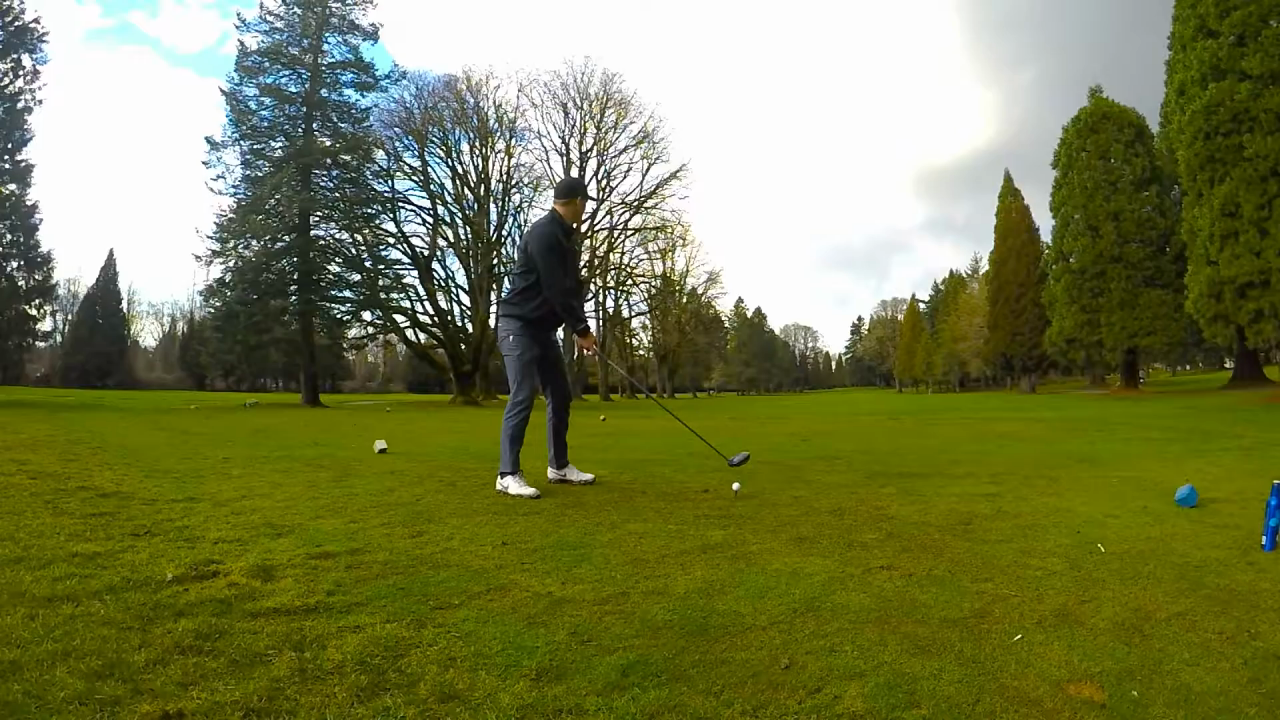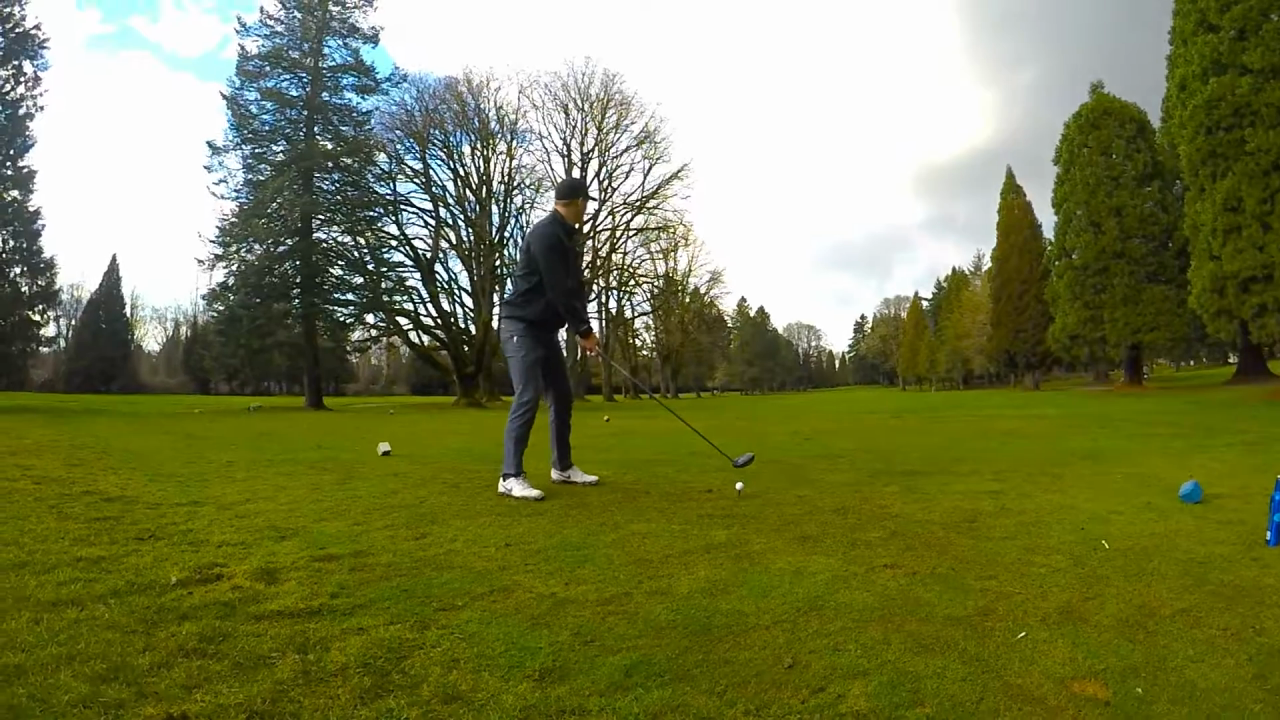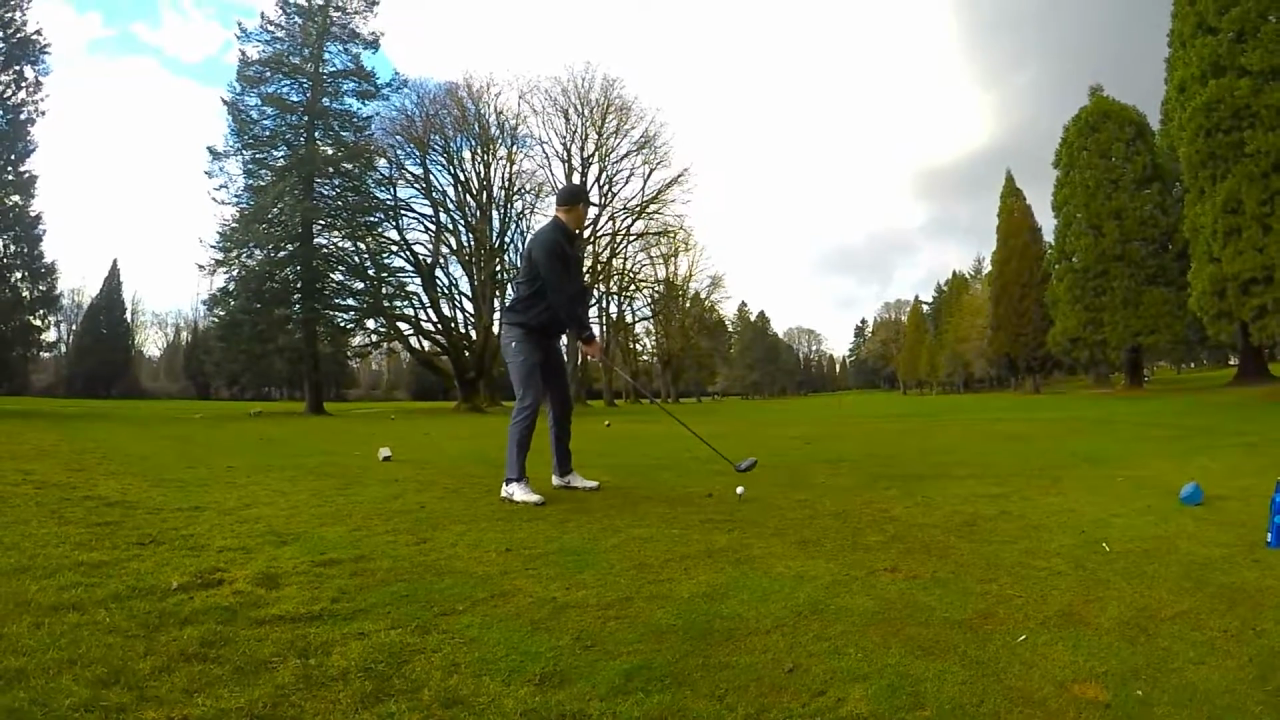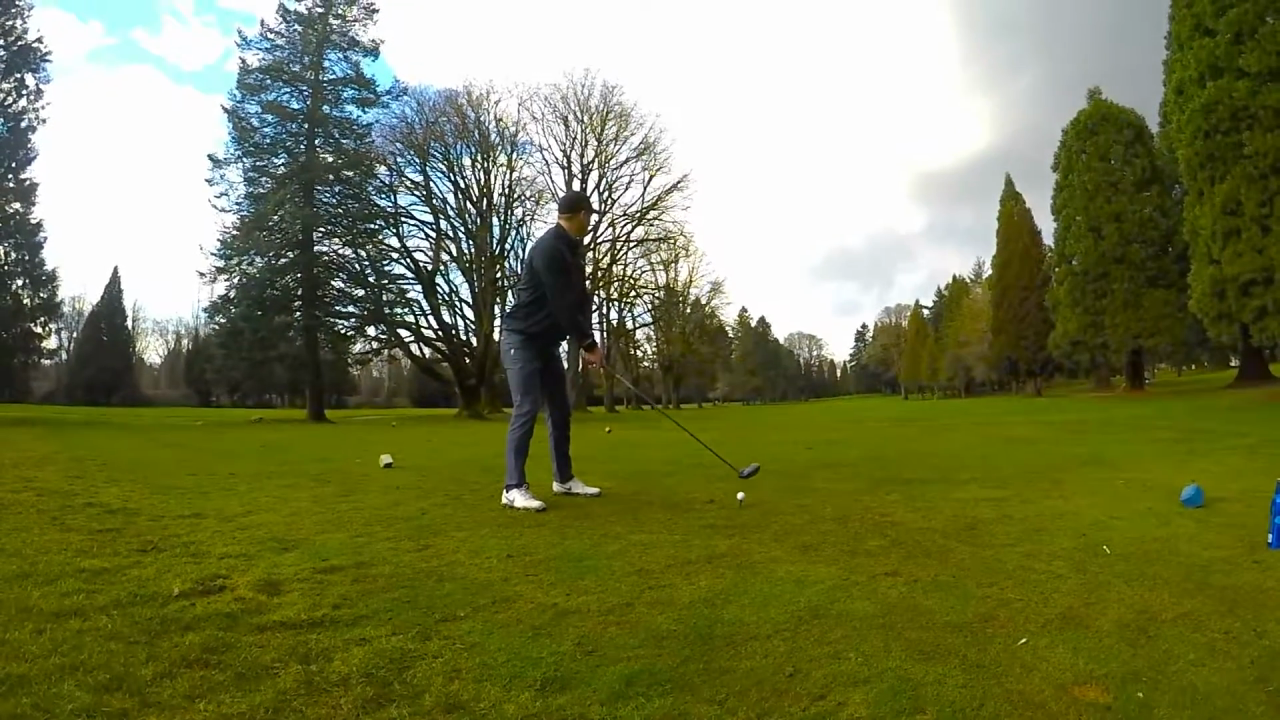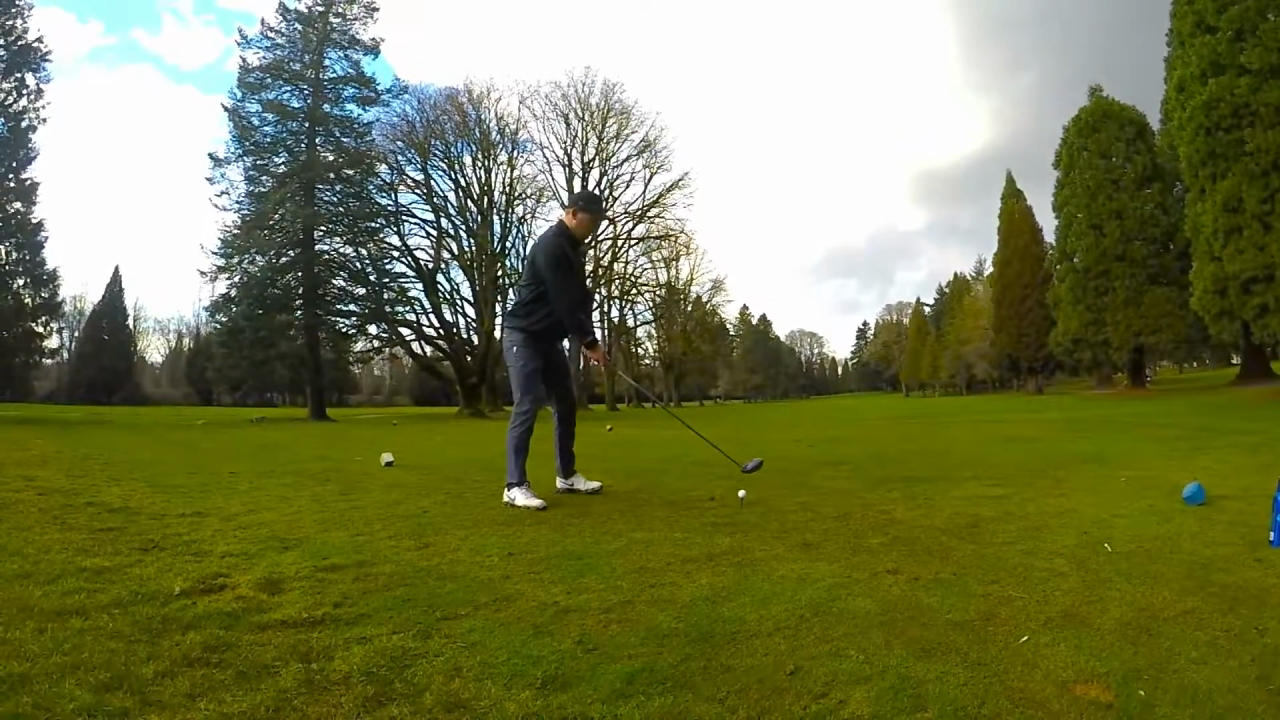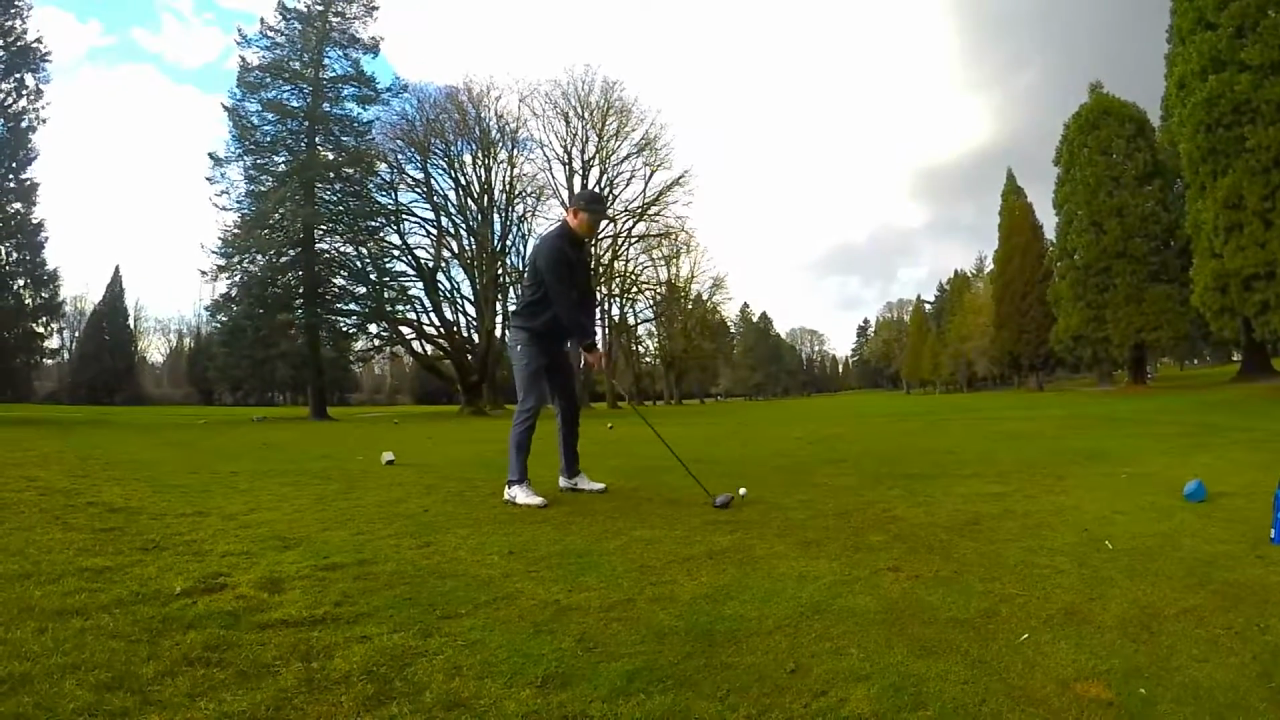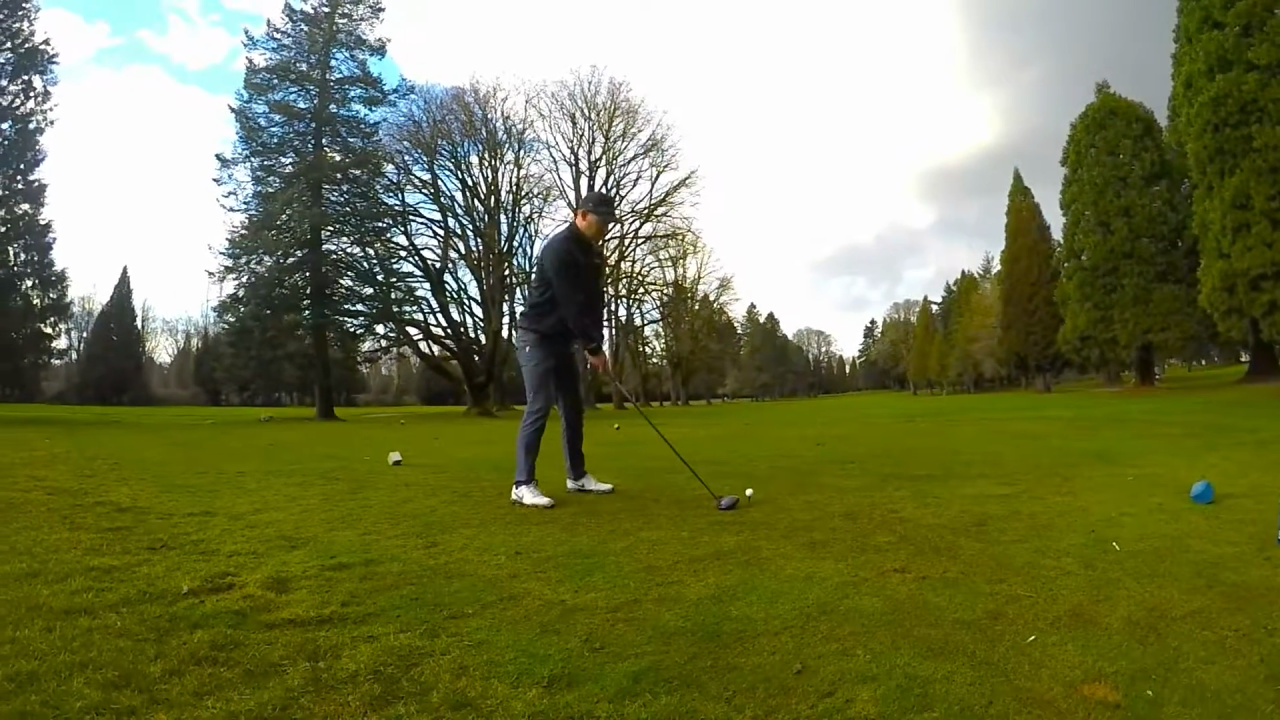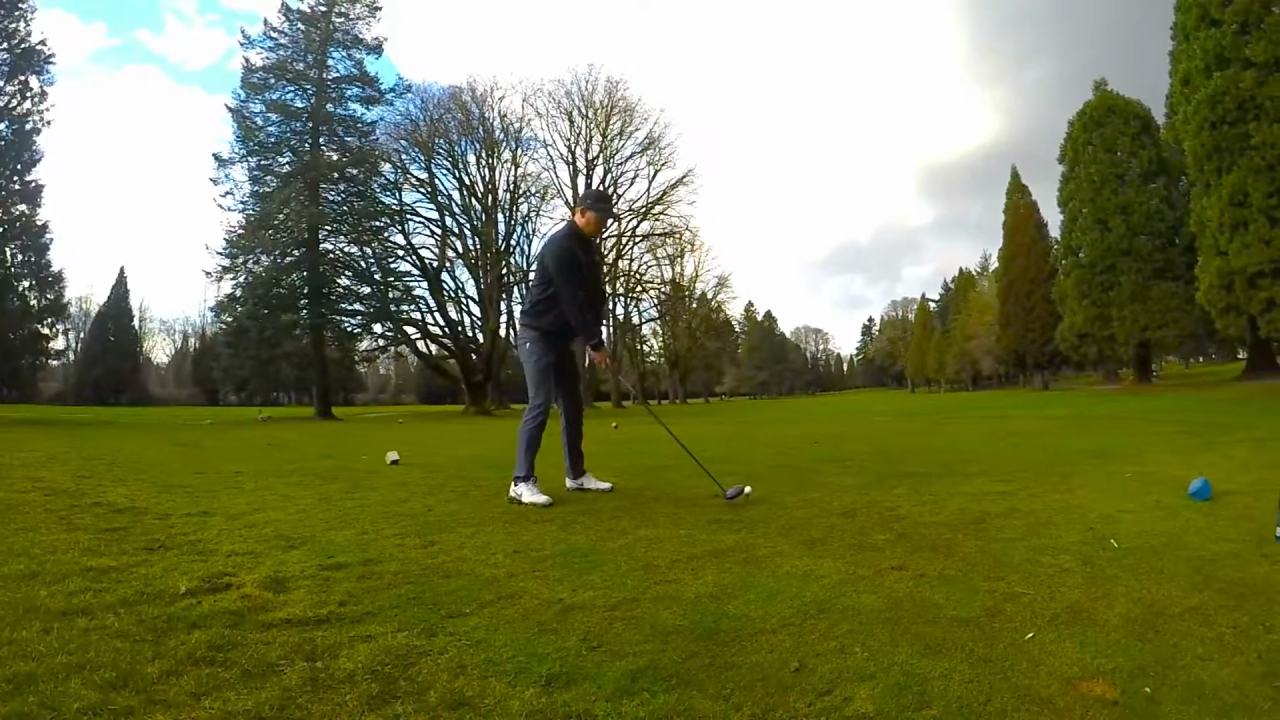
dt=0.5s
person 1, frame 1
left shoulder: (566, 237)
right shoulder: (543, 233)
left elbow: (573, 286)
right elbow: (556, 289)
left wrist: (580, 328)
right wrist: (581, 329)
left hip: (544, 327)
right hip: (519, 325)
left knee: (560, 394)
right knee: (523, 395)
left ankle: (559, 465)
right ankle: (508, 474)
person 1, frame 2
left shoulder: (567, 237)
right shoulder: (545, 234)
left elbow: (574, 288)
right elbow: (558, 290)
left wrist: (582, 328)
right wrist: (583, 330)
left hip: (545, 328)
right hip: (522, 326)
left knee: (562, 396)
right knee: (529, 396)
left ankle: (563, 467)
right ankle: (511, 477)
person 1, frame 3
left shoulder: (569, 243)
right shoulder: (547, 241)
left elbow: (577, 294)
right elbow: (561, 296)
left wrist: (583, 335)
right wrist: (586, 336)
left hip: (547, 334)
right hip: (522, 332)
left knee: (561, 403)
right knee: (529, 401)
left ankle: (563, 473)
right ankle: (513, 482)
person 1, frame 4
left shoulder: (572, 250)
right shoulder: (549, 249)
left elbow: (580, 301)
right elbow: (562, 305)
left wrist: (586, 342)
right wrist: (588, 344)
left hip: (547, 341)
right hip: (521, 339)
left knee: (560, 409)
right knee: (527, 408)
left ankle: (564, 479)
right ankle: (514, 488)
person 1, frame 5
left shoulder: (573, 248)
right shoulder: (550, 245)
left elbow: (580, 298)
right elbow: (564, 302)
left wrist: (587, 339)
right wrist: (589, 341)
left hip: (549, 338)
right hip: (524, 336)
left knee: (566, 404)
right knee: (527, 406)
left ankle: (567, 474)
right ankle: (515, 486)
person 1, frame 6
left shoulder: (580, 249)
right shoulder: (552, 247)
left elbow: (585, 299)
right elbow: (564, 303)
left wrist: (587, 341)
right wrist: (588, 344)
left hip: (555, 338)
right hip: (529, 336)
left knee: (569, 405)
right knee: (531, 405)
left ankle: (570, 474)
right ankle: (516, 484)
person 1, frame 7
left shoulder: (592, 252)
right shoulder: (559, 249)
left elbow: (594, 302)
right elbow: (570, 305)
left wrist: (595, 343)
right wrist: (593, 347)
left hip: (562, 340)
right hip: (536, 337)
left knee: (573, 408)
right knee: (540, 406)
left ankle: (577, 475)
right ankle: (523, 485)
person 1, frame 8
left shoulder: (591, 249)
right shoulder: (560, 246)
left elbow: (595, 299)
right elbow: (572, 302)
left wrist: (595, 341)
right wrist: (595, 343)
left hip: (562, 338)
right hip: (537, 334)
left knee: (573, 406)
right knee: (541, 403)
left ankle: (576, 474)
right ankle: (523, 481)
